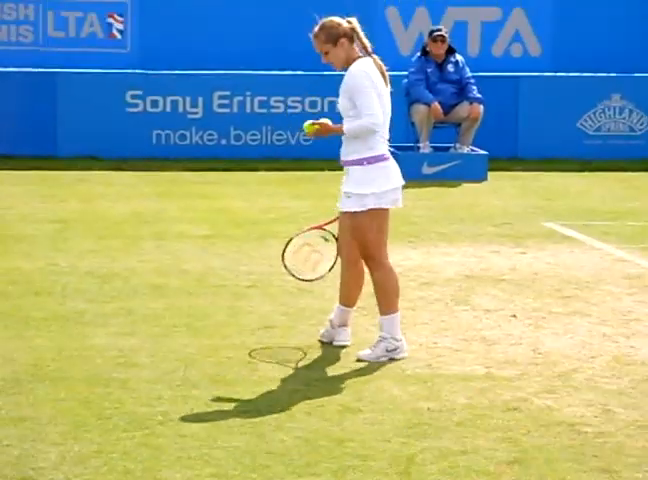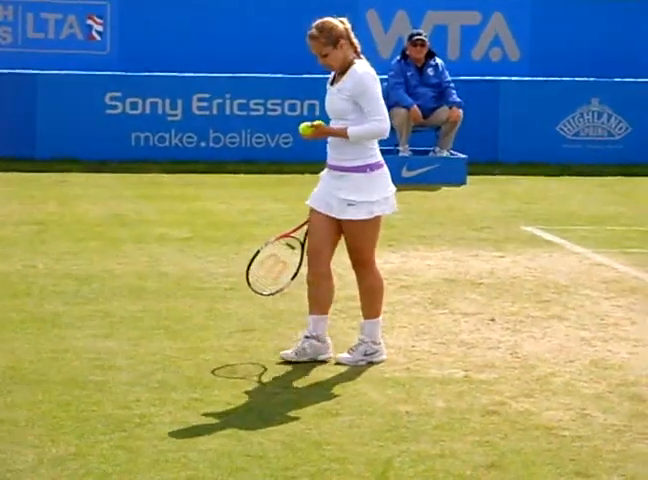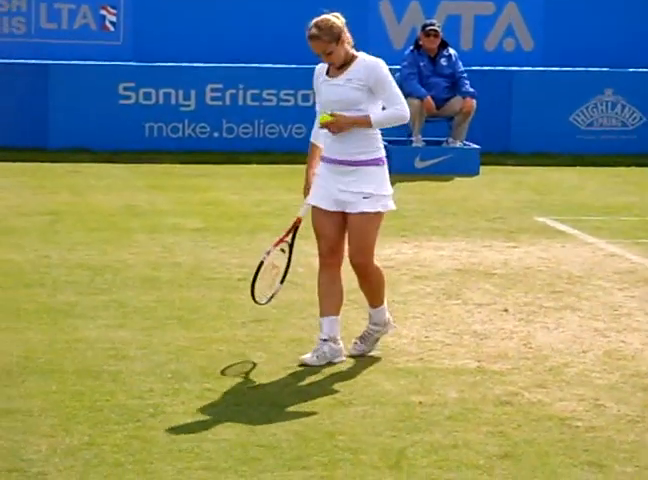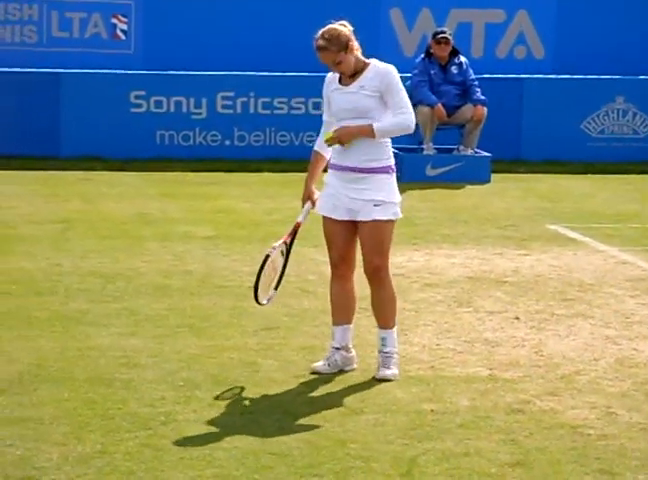
dt=0.4s
person 1, frame 1
left shoulder: (357, 73)
right shoulder: (367, 70)
left elbow: (372, 123)
left wrist: (334, 130)
left hip: (368, 175)
right hip: (365, 174)
left knee: (375, 258)
right knee: (349, 254)
left ankle: (392, 340)
right ankle: (339, 326)
person 1, frame 2
left shoulder: (361, 76)
right shoulder: (336, 79)
left elbow: (380, 127)
left wrist: (332, 132)
left hip: (362, 182)
right hip: (334, 180)
left knee: (363, 263)
right knee: (316, 259)
left ankle: (371, 343)
right ankle: (316, 340)
person 1, frame 3
left shoulder: (371, 67)
right shoulder: (320, 73)
left elbow: (401, 112)
left wrist: (353, 121)
right wrist: (310, 172)
left hip: (366, 175)
right hip: (329, 175)
left knee: (361, 260)
right knee: (328, 259)
left ankle: (378, 319)
right ankle: (329, 342)
person 1, frame 4
left shoulder: (384, 73)
right shoulder: (331, 82)
left elbow: (406, 122)
left wrist: (358, 130)
right wrist: (310, 182)
left hip: (376, 184)
right hip: (338, 184)
left knee: (376, 270)
right knee: (340, 268)
left ankle: (388, 352)
right ankle: (341, 350)
